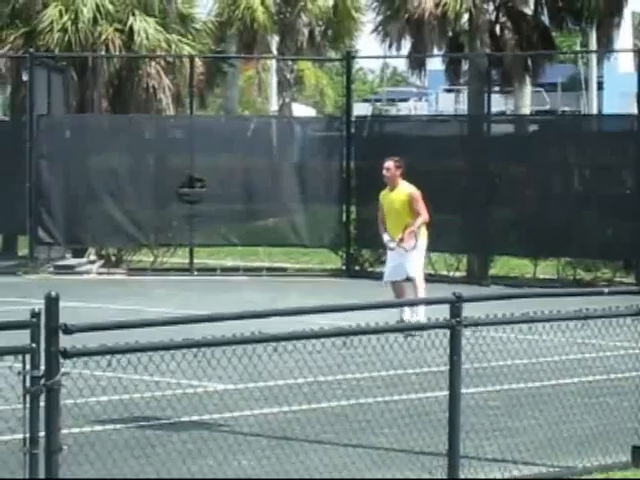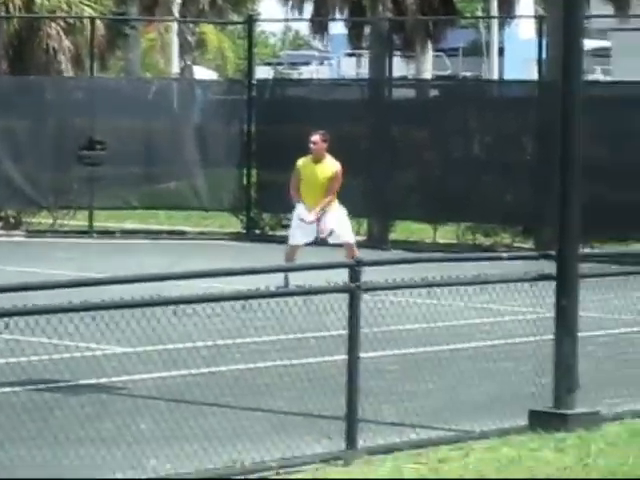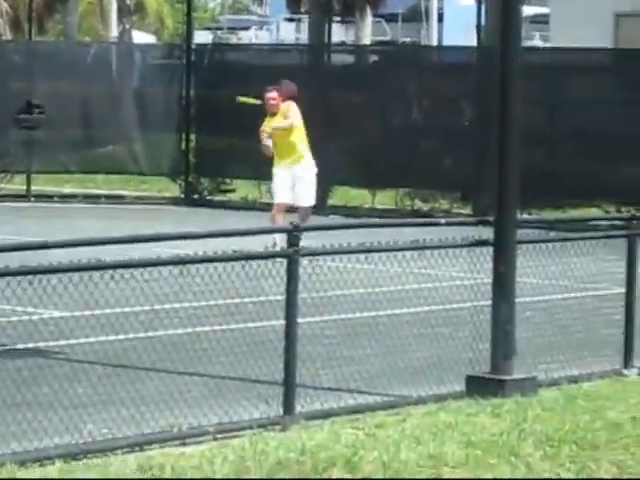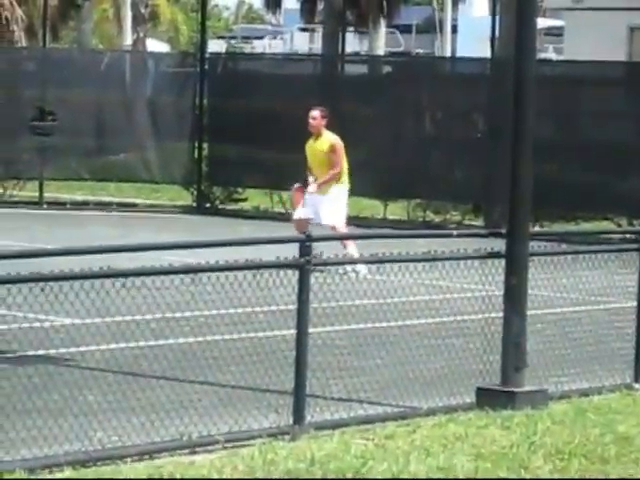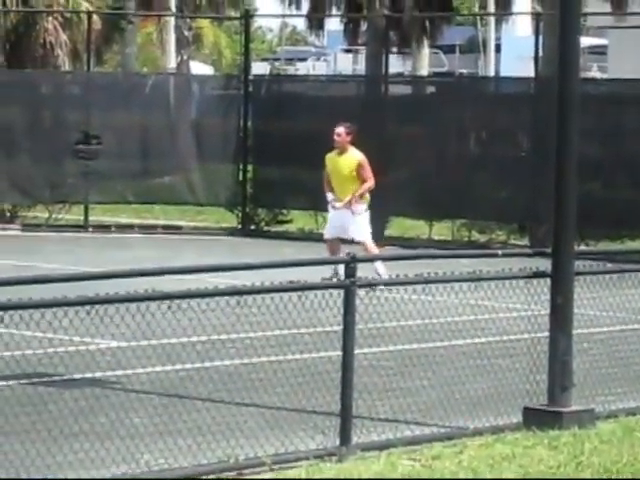
dt=0.7s
person 1, frame 1
left shoulder: (410, 191)
right shoulder: (383, 195)
left elbow: (424, 216)
right elbow: (381, 221)
left wrist: (412, 229)
right wrist: (386, 236)
left hip: (414, 240)
right hip: (396, 243)
left knee: (415, 275)
right knee: (394, 280)
left ankle: (420, 316)
right ankle: (406, 315)
person 1, frame 2
left shoulder: (335, 167)
right shoulder: (301, 164)
left elbow: (331, 195)
right elbow: (293, 189)
left wrist: (317, 213)
right wrist: (301, 207)
left hip: (329, 209)
right hip: (305, 209)
left knee: (349, 242)
right knee: (293, 245)
right ankle: (286, 280)
person 1, frame 3
left shoulder: (289, 107)
right shoulder: (265, 126)
left elbow: (293, 123)
right elbow: (268, 153)
left wrist: (275, 126)
right wrist: (266, 141)
left hip: (303, 164)
right hip: (283, 167)
left knee: (306, 206)
right knee: (280, 204)
right ankle: (277, 243)
person 1, frame 4
left shoulder: (333, 142)
right shoulder: (310, 144)
left elbow: (339, 170)
left wrist: (317, 184)
right wrist: (311, 181)
left hip: (335, 188)
right hip: (317, 189)
left knee: (336, 225)
right knee: (299, 220)
left ankle: (356, 262)
person 1, frame 5
left shoulder: (358, 158)
right shoulder: (330, 157)
left elbow: (370, 182)
right elbow: (327, 180)
left wrist: (354, 197)
right wrist: (329, 195)
left hip: (356, 205)
right hip: (338, 205)
left knee: (363, 239)
right knee: (330, 238)
left ankle: (382, 274)
right ankle: (337, 273)
